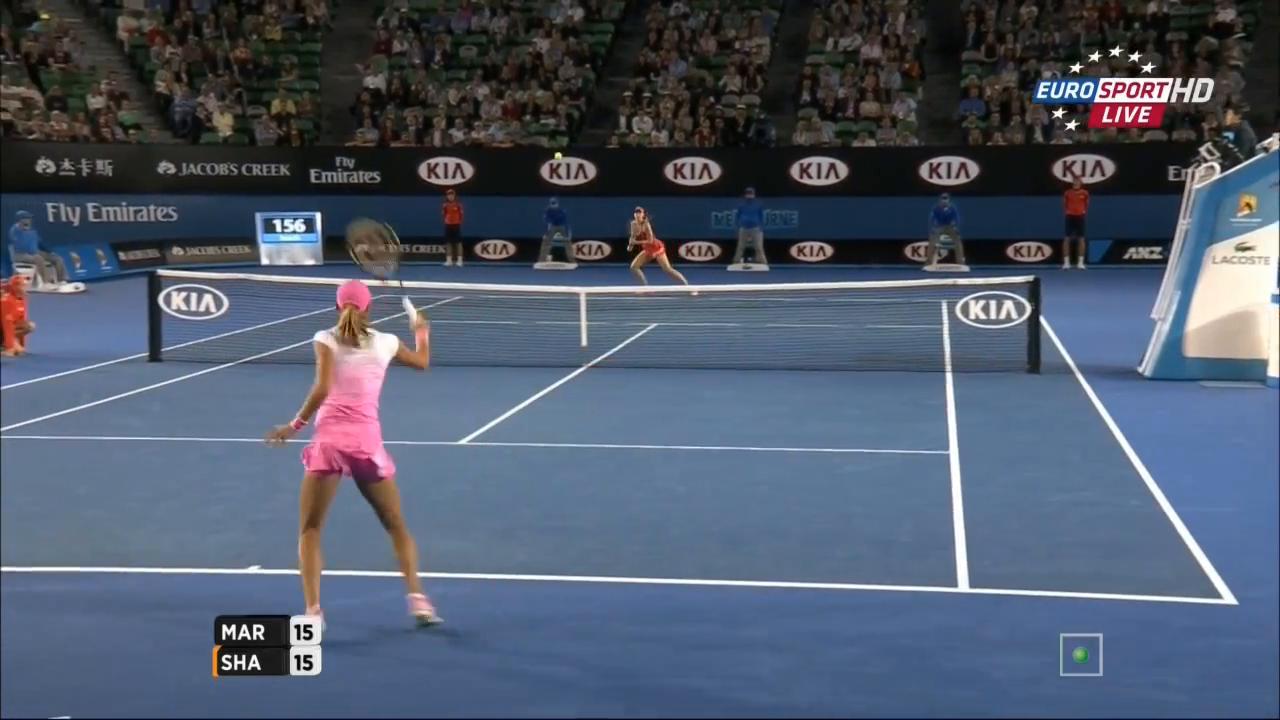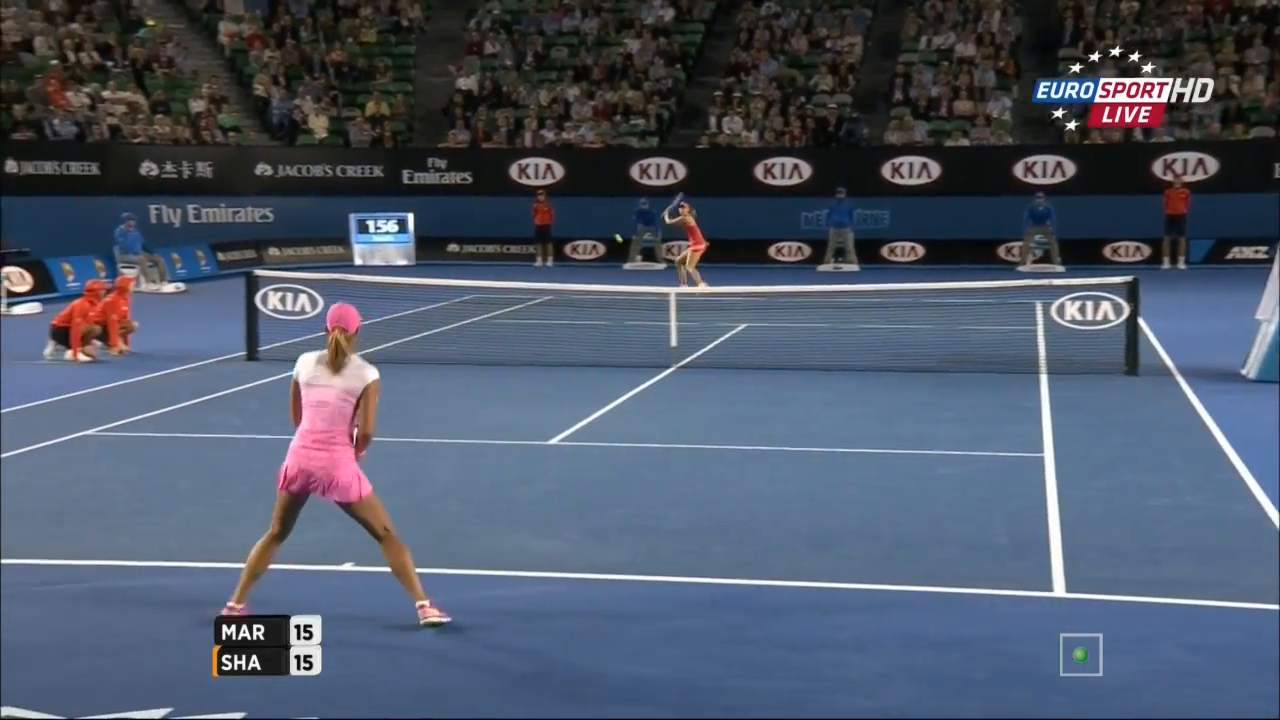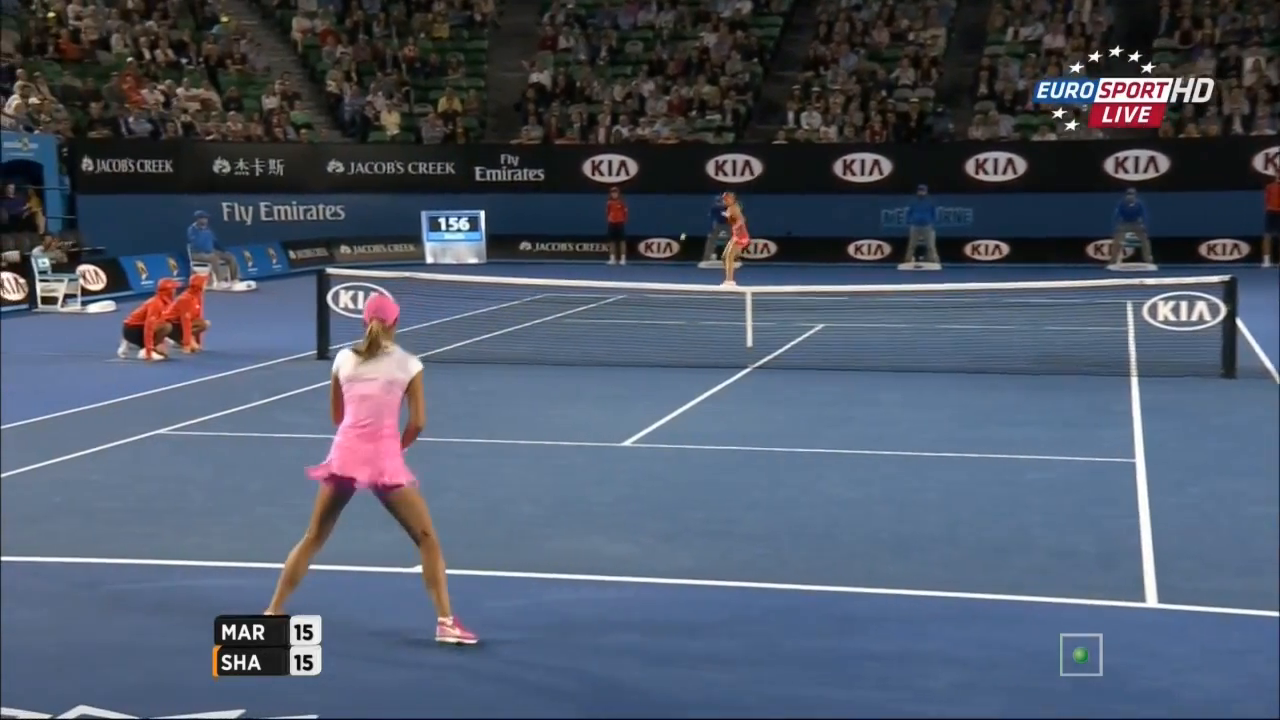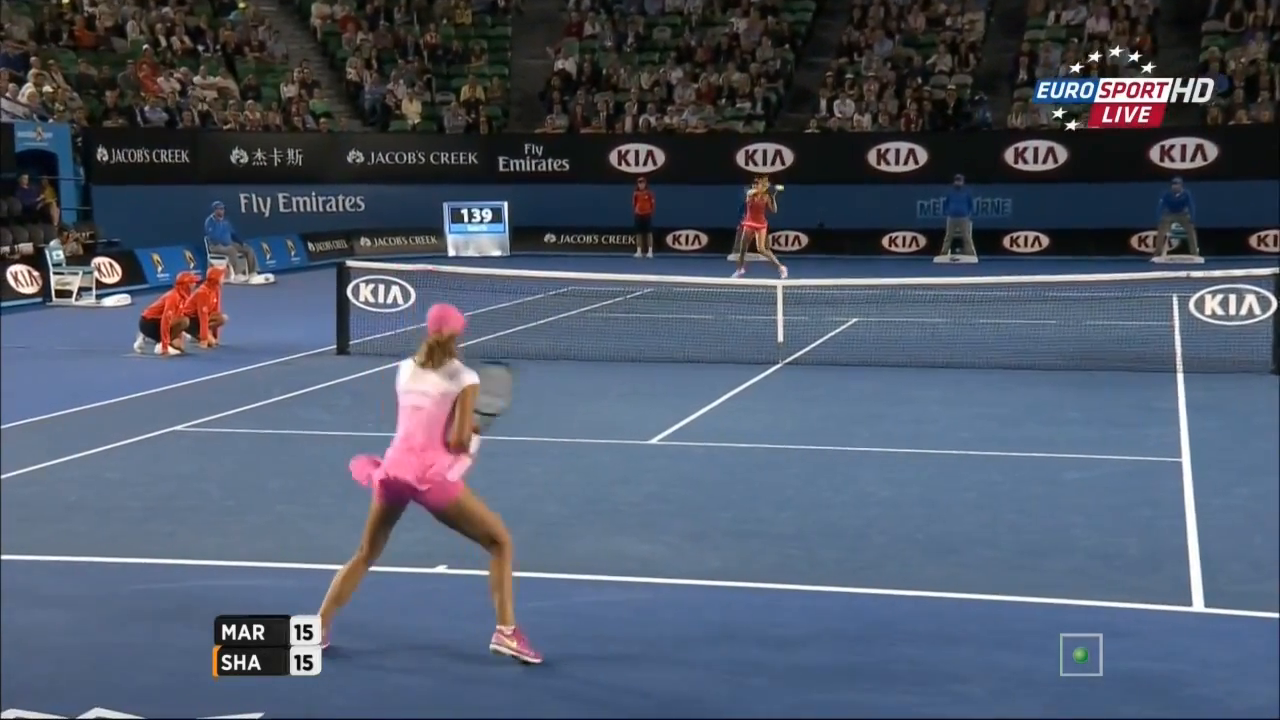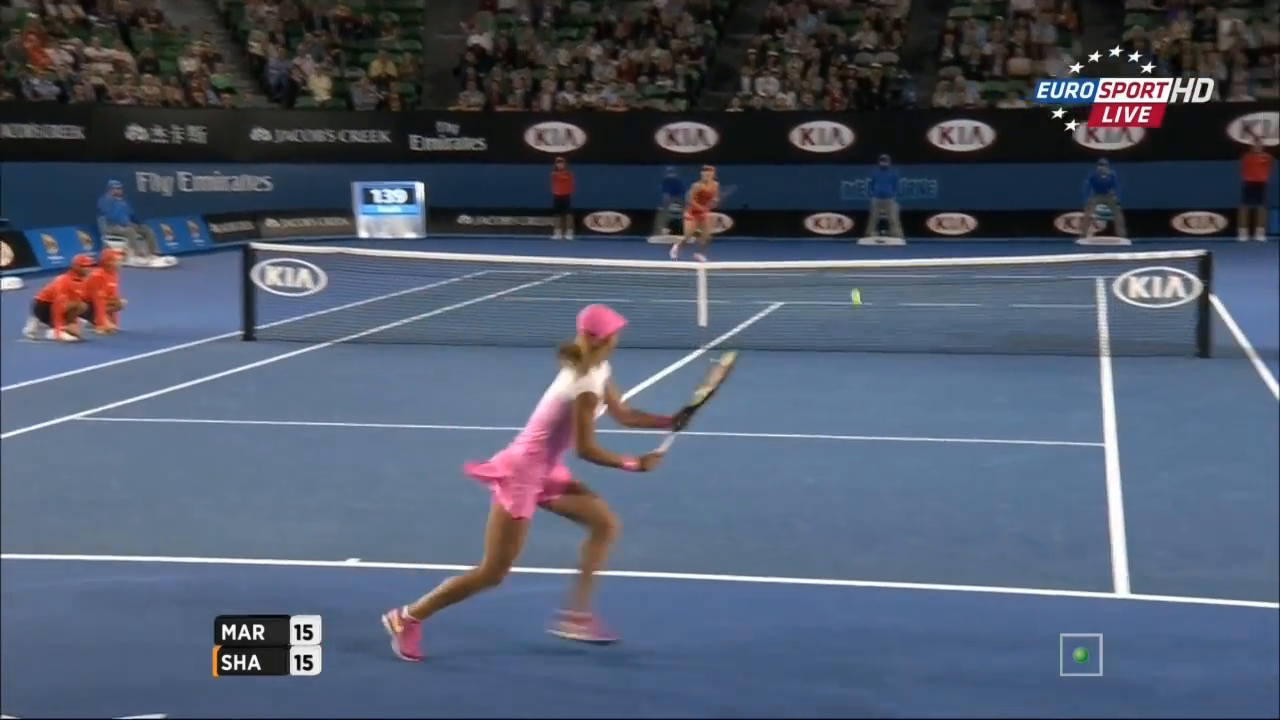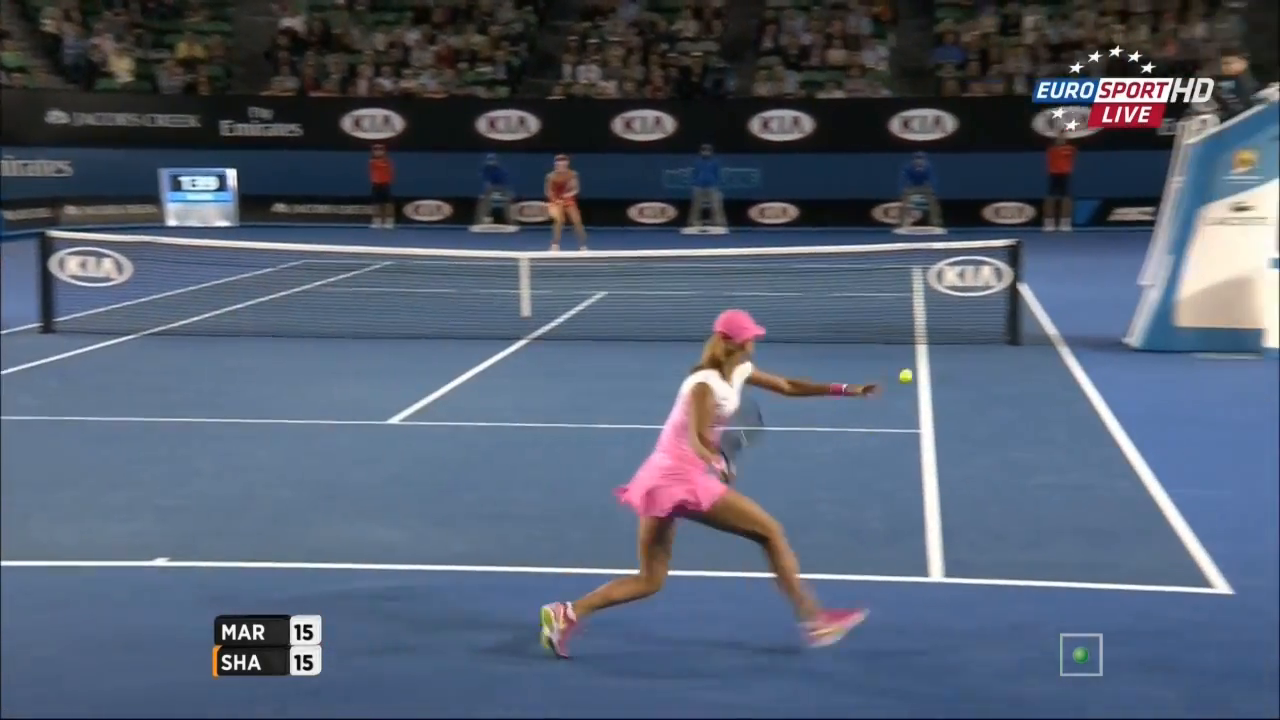
dt=0.4s
person 1, frame 1
left shoulder: (325, 341)
right shoulder: (387, 343)
left elbow: (322, 391)
right elbow: (421, 362)
left wrist: (294, 425)
right wrist: (422, 333)
left hip: (328, 442)
right hip: (367, 444)
left knee: (310, 530)
right knee: (396, 527)
left ankle: (313, 610)
right ankle: (418, 598)
person 1, frame 2
left shoulder: (305, 362)
right shoulder: (367, 374)
left elbow: (296, 416)
right elbow: (366, 431)
left hip: (300, 458)
right hip: (339, 464)
left knee: (275, 535)
right knee: (387, 537)
left ankle: (237, 603)
right ankle: (423, 606)
person 1, frame 3
left shoulder: (344, 358)
right shoulder: (408, 365)
left elbow: (337, 416)
right elbow: (417, 423)
left hip: (344, 455)
right hip: (384, 460)
left knee: (313, 538)
right knee: (427, 539)
left ankle: (273, 612)
right ankle: (446, 622)
person 1, frame 4
left shoulder: (406, 369)
right shoulder: (463, 378)
right elbow: (456, 440)
right wrist: (465, 454)
left hip: (394, 468)
right hip: (432, 473)
left knee: (366, 554)
right knee: (500, 544)
left ankle: (318, 626)
right ankle: (507, 632)
person 1, frame 5
left shoulder: (591, 371)
right shoulder: (587, 387)
left elbow: (622, 414)
right elbow: (586, 449)
left wrist: (671, 420)
right wrist: (630, 463)
left hip: (541, 472)
right hip: (521, 474)
left knee: (605, 524)
right knee: (492, 573)
left ankle: (576, 615)
right ankle: (406, 620)
person 1, frame 6
left shoulder: (736, 372)
right shoulder: (704, 383)
left elbow: (788, 385)
right elbow: (698, 438)
left wrist: (846, 389)
right wrist: (718, 463)
left hip: (662, 480)
right hip: (674, 479)
left knee: (649, 581)
right knee: (772, 533)
left ankle: (567, 614)
right ankle: (814, 619)
